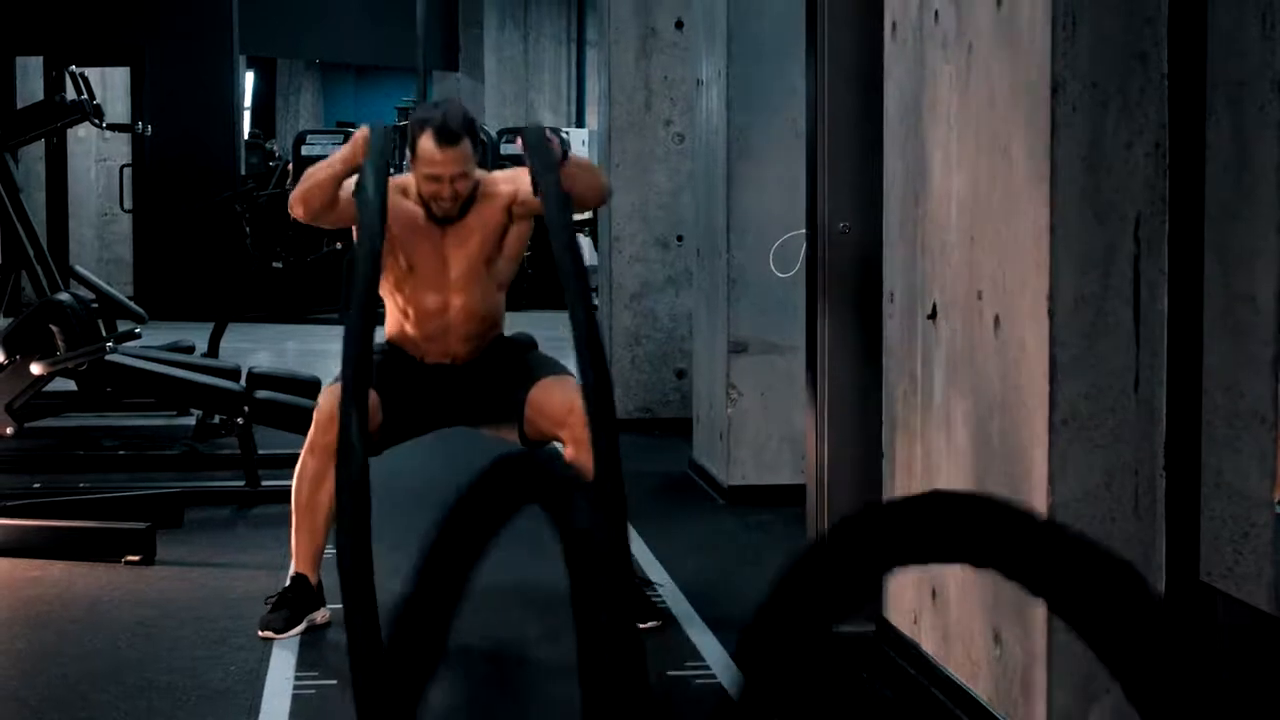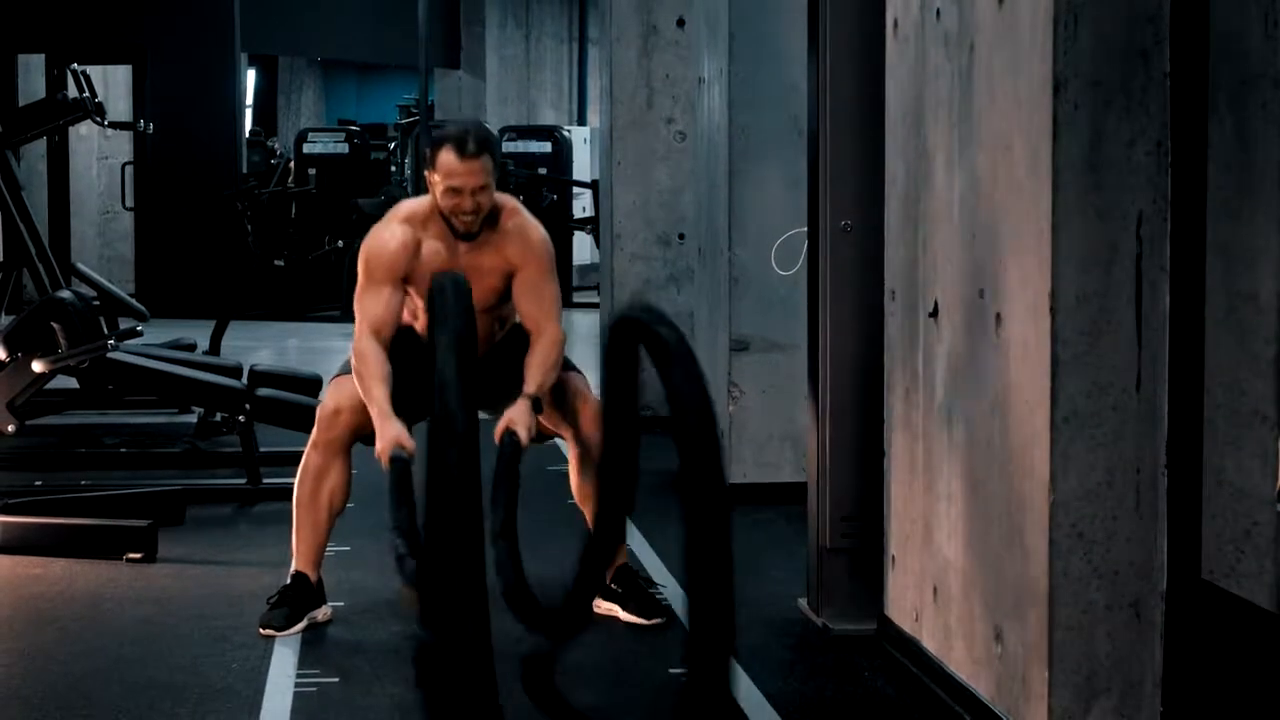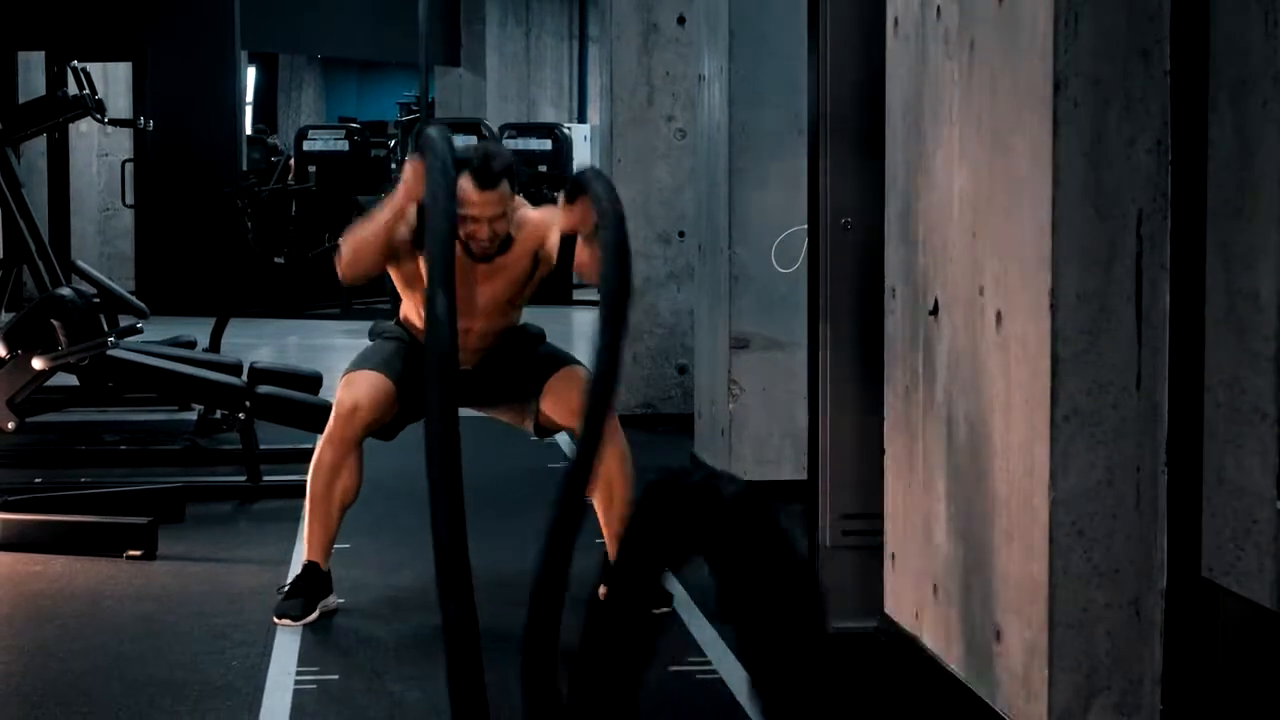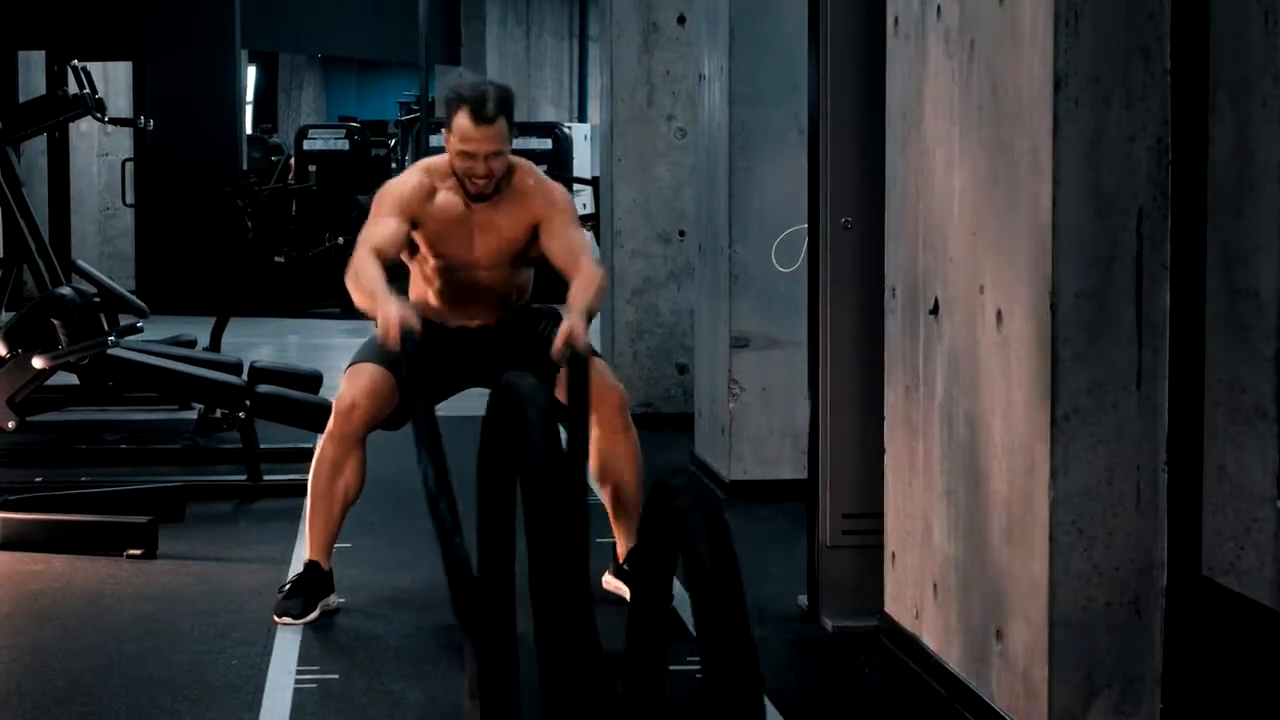
dt=1s
person 1, frame 1
left shoulder: (506, 194)
right shoulder: (384, 200)
left elbow: (597, 191)
right elbow: (303, 206)
left wrist: (554, 159)
right wrist: (351, 156)
left hip: (495, 365)
right hip: (404, 367)
left knee: (584, 417)
right knee: (329, 421)
right ankle: (304, 587)
person 1, frame 2
left shoulder: (523, 234)
right shoulder: (396, 236)
left elbow: (547, 328)
right elbow: (370, 337)
left wrist: (529, 401)
right wrist: (385, 419)
left hip: (501, 351)
right hip: (416, 351)
left knee: (588, 414)
right knee: (334, 418)
left ankle: (618, 577)
right ankle: (304, 585)
person 1, frame 3
left shoulder: (535, 227)
right shoulder: (416, 223)
left elbow: (605, 270)
right elbow: (350, 268)
left wrist: (588, 231)
right wrist: (400, 201)
left hip: (504, 355)
right hip: (416, 349)
right knee: (350, 411)
right ankle: (314, 577)
person 1, frame 4
left shoulder: (540, 193)
right shoulder: (413, 189)
left elbow: (586, 268)
right elbow: (362, 264)
left wrist: (577, 316)
right wrist: (386, 304)
left hip: (515, 330)
right hip: (428, 331)
left knee: (610, 398)
right knee: (350, 409)
left ankle: (628, 560)
right ankle: (315, 573)
